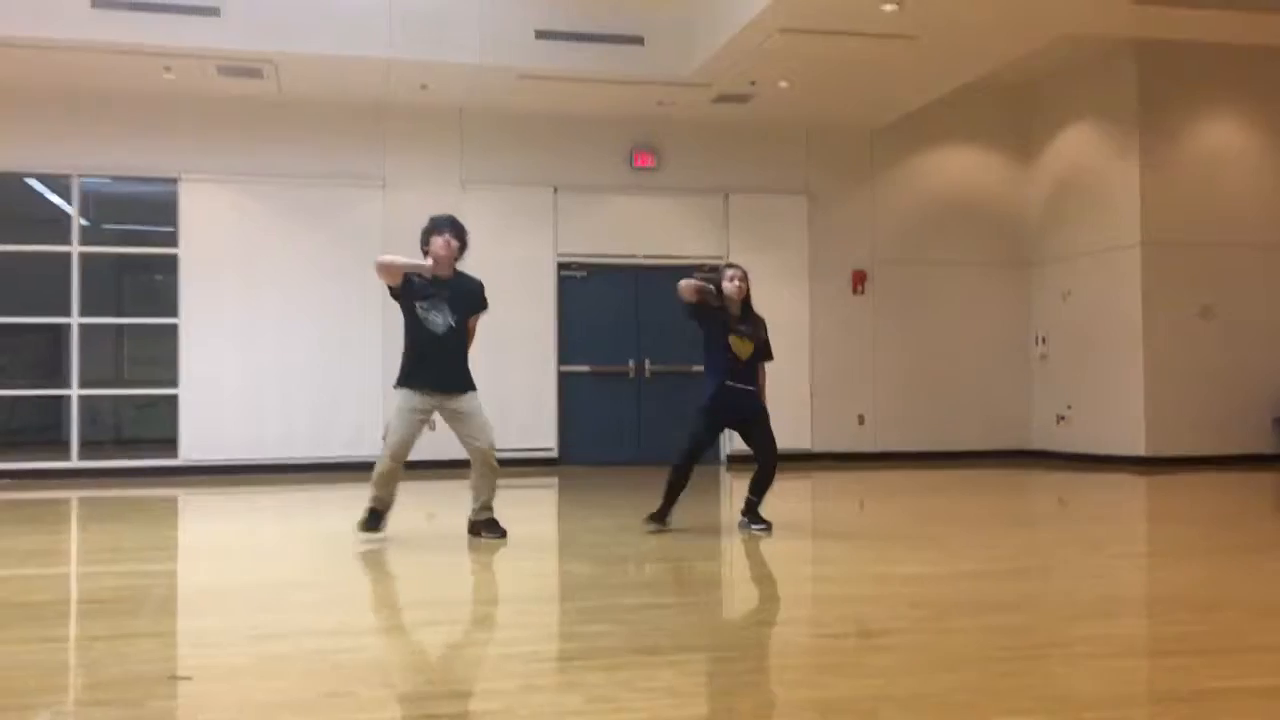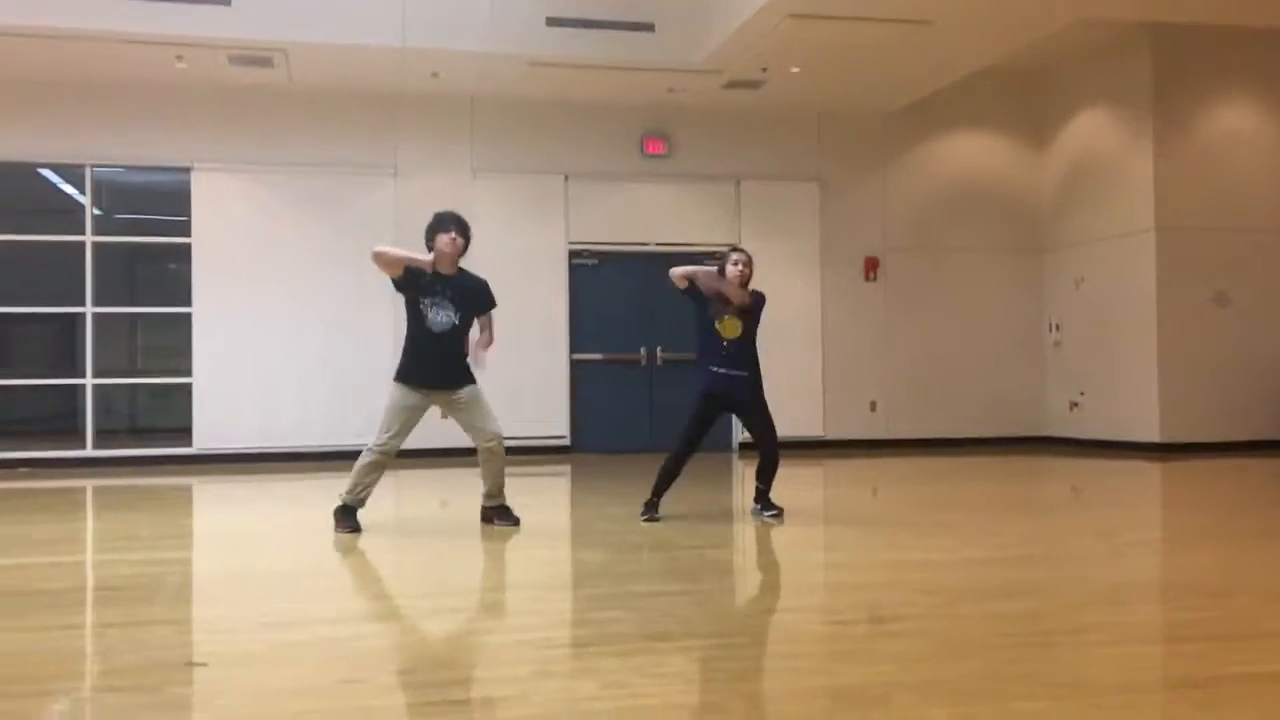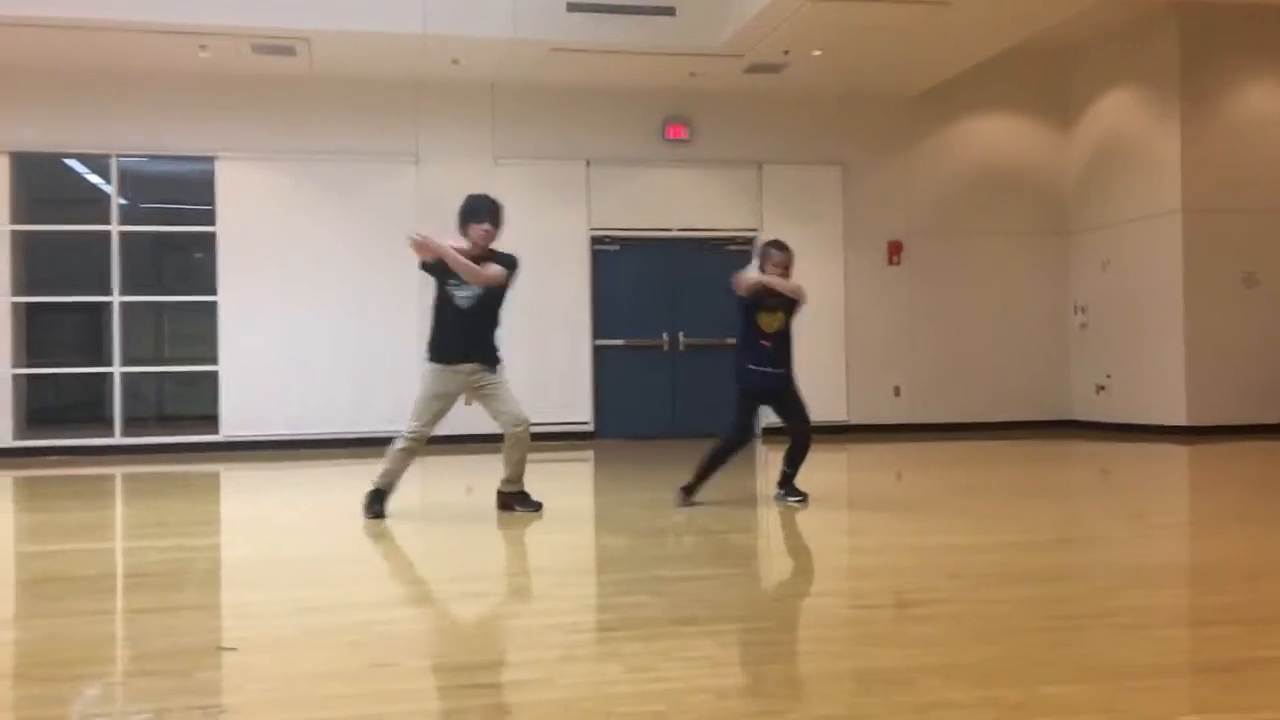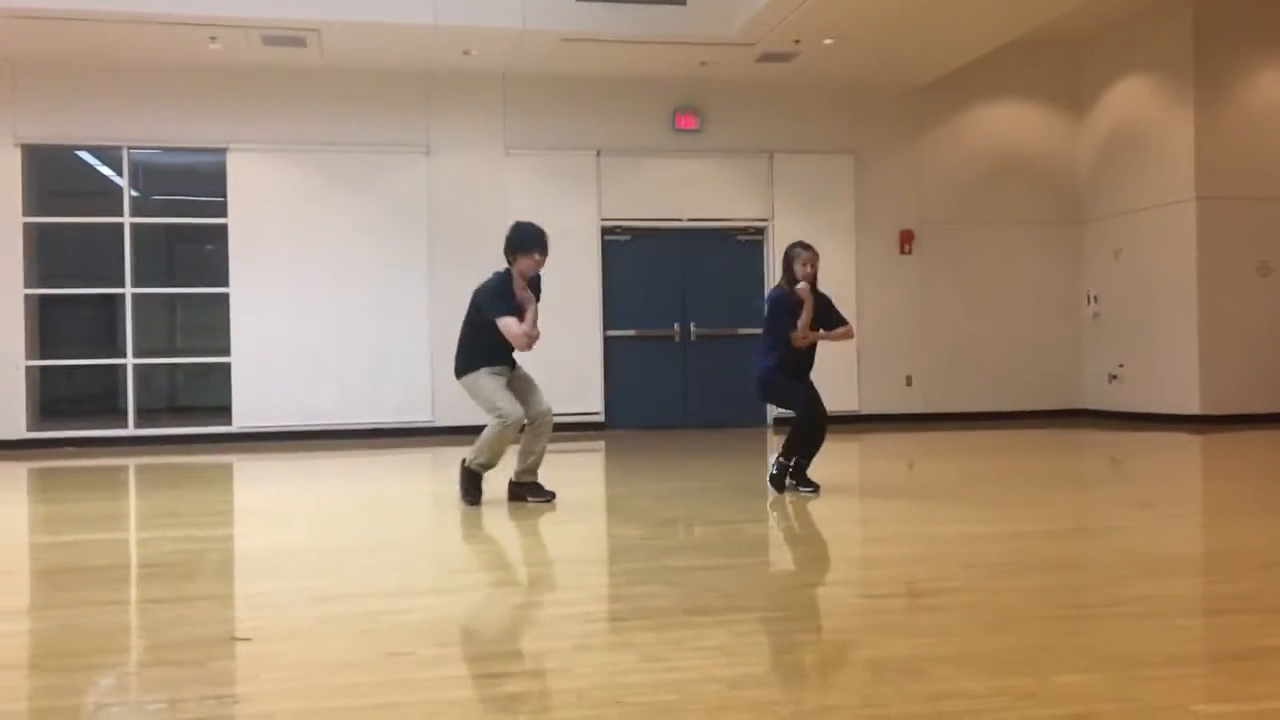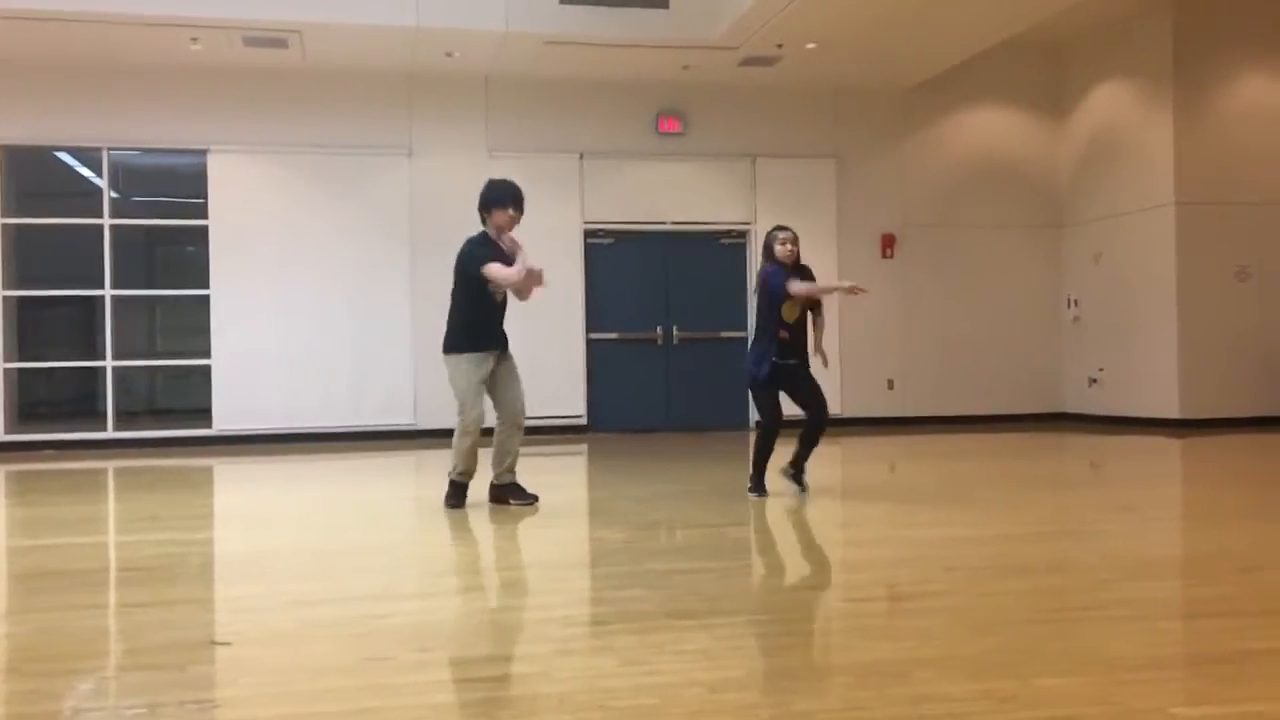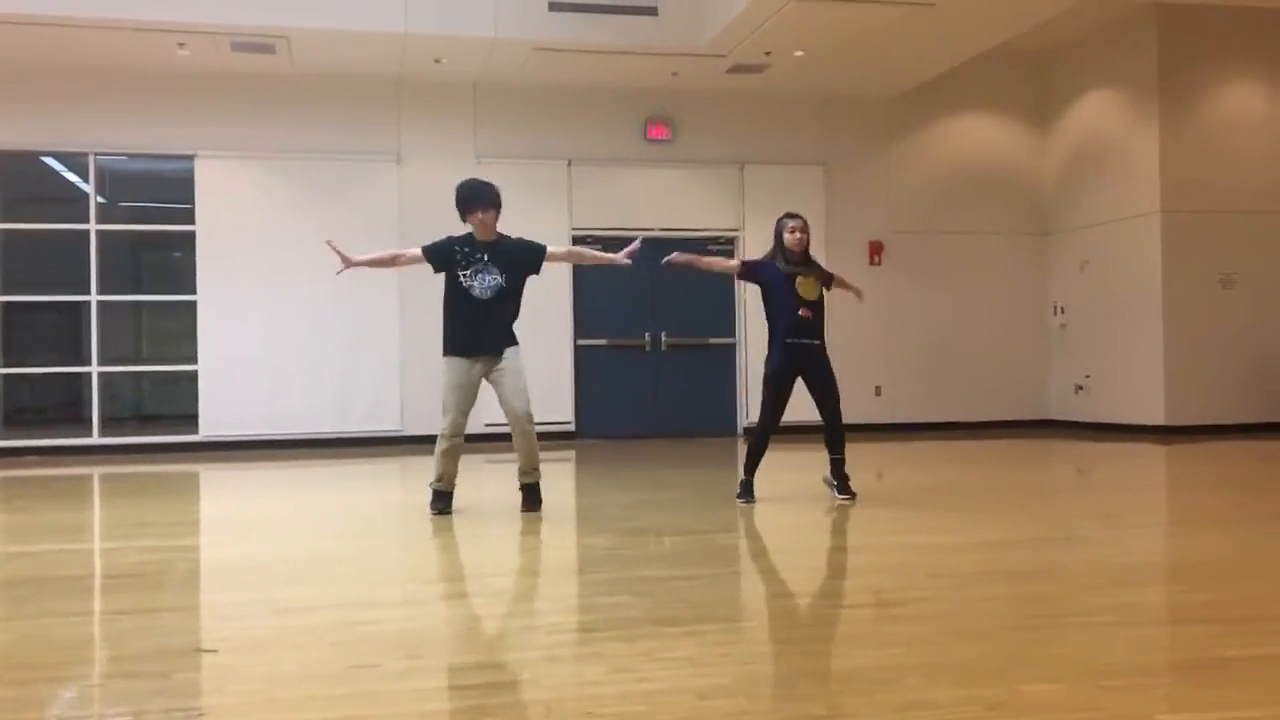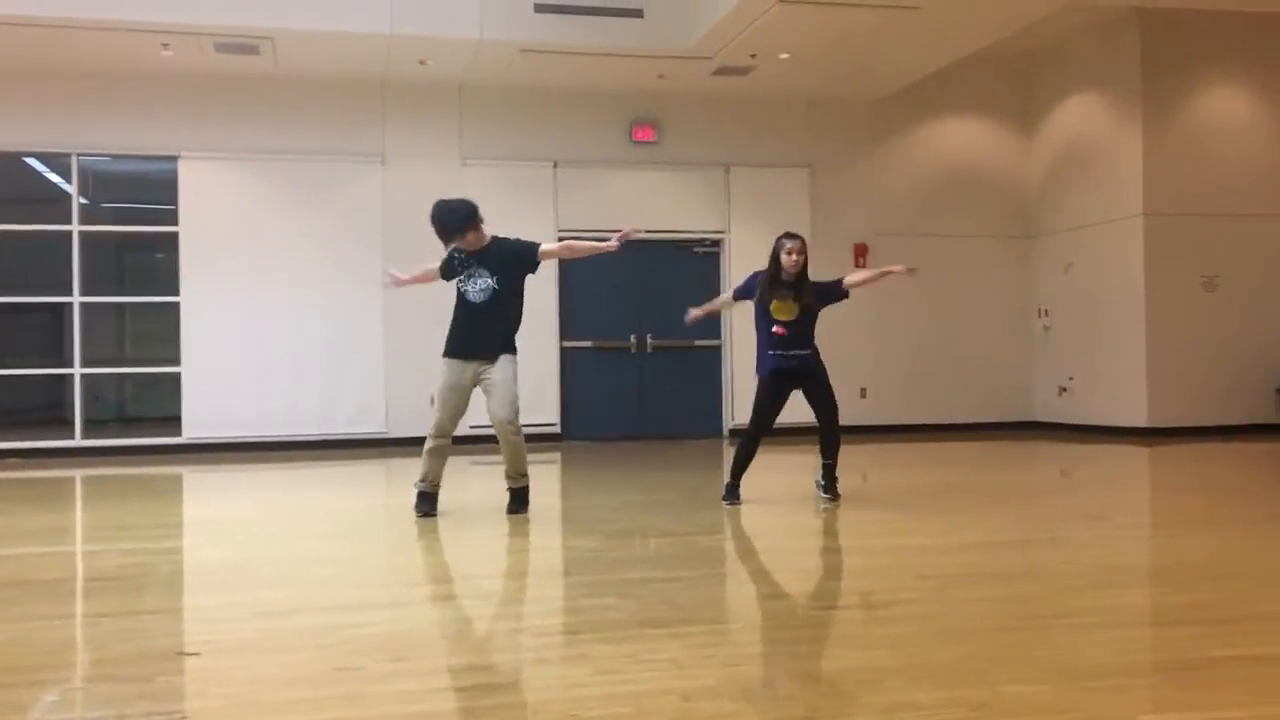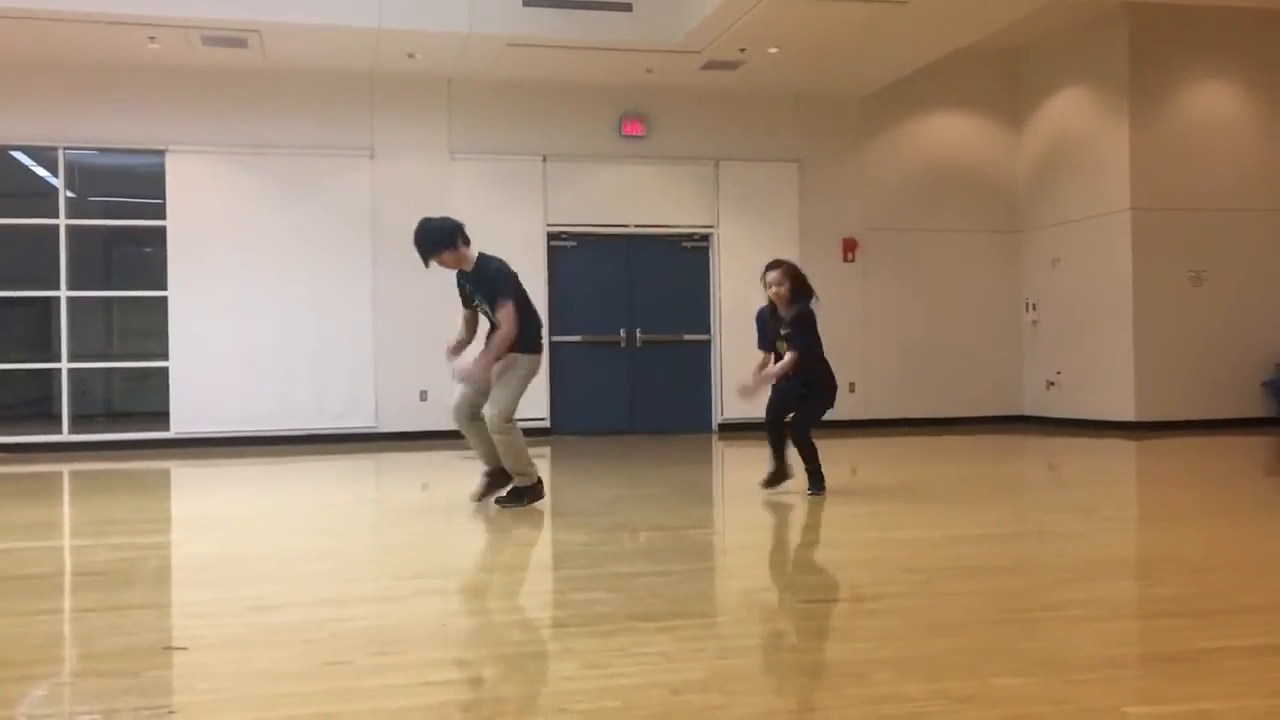
dt=0.3s
person 1, frame 1
left shoulder: (471, 288)
right shoulder: (408, 278)
right elbow: (381, 264)
right wrist: (425, 267)
left hip: (457, 386)
right hip: (413, 386)
left knee: (485, 449)
right knee: (393, 450)
left ankle: (482, 517)
right ankle: (378, 507)
person 1, frame 2
left shoulder: (476, 286)
right shoulder: (414, 277)
left elbow: (487, 328)
right elbow: (379, 254)
left wrist: (481, 345)
right wrist: (424, 262)
left hip: (458, 383)
right hip: (412, 381)
left knee: (492, 439)
right knee: (384, 445)
left ankle: (493, 504)
right ankle: (348, 506)
person 1, frame 3
left shoulder: (504, 263)
right shoulder: (443, 258)
left elbow: (482, 278)
right elbow: (419, 244)
left wrist: (449, 252)
left hip: (484, 365)
right hip: (443, 364)
left knee: (518, 424)
right knee: (417, 430)
left ankle: (512, 490)
right ankle: (379, 490)
person 1, frame 4
left shoulder: (532, 283)
right shoulder: (495, 291)
left elbow: (530, 338)
right elbow: (521, 341)
left wrist: (529, 307)
right wrist: (530, 307)
left hip: (505, 364)
right hip: (476, 367)
left knee: (541, 415)
right knee: (511, 416)
left ankle: (523, 481)
right ankle: (472, 468)
person 1, frame 5
left shoulder: (506, 248)
right shoulder: (476, 249)
left elbow: (522, 293)
right elbow: (511, 278)
left wrist: (528, 274)
right wrist: (522, 258)
left hip: (497, 347)
right hip: (464, 349)
left knee: (514, 413)
right knee: (471, 419)
left ankle: (503, 483)
right ankle: (459, 482)
person 1, frame 6
left shoulder: (517, 250)
right shoulder: (452, 248)
left elbow: (567, 254)
right elbow: (402, 257)
left wrist: (612, 258)
right wrist: (356, 261)
left hip: (503, 349)
right hip: (460, 352)
left knee: (520, 413)
right knee: (452, 425)
left ankle: (530, 484)
right ankle: (442, 488)
person 1, frame 7
left shoulder: (512, 251)
right shoulder: (457, 257)
left elbow: (559, 249)
right elbow: (436, 271)
left wrist: (605, 246)
right wrist: (404, 279)
left hip: (499, 355)
right hip: (458, 355)
left knee: (505, 420)
right knee: (441, 426)
left ankle: (519, 487)
right ankle: (427, 490)
person 1, frame 8
left shoulder: (494, 272)
right shoulder: (463, 277)
left elbow: (509, 328)
left wrist: (481, 366)
right wrist: (459, 345)
left hip: (523, 350)
right hip: (498, 351)
left knee: (497, 415)
right knee: (463, 409)
left ankle: (528, 483)
right ankle: (498, 470)
person 2, frame 1
left shoulder: (756, 323)
right shoulder: (709, 312)
left elbow: (759, 366)
right elbow: (684, 287)
left wrist: (761, 405)
right wrist: (707, 288)
left hip: (748, 404)
right hip: (717, 400)
left knee: (769, 459)
right knee: (689, 456)
left ankle: (750, 513)
right ankle: (663, 512)
person 2, frame 2
left shoulder: (756, 299)
right shoulder: (706, 297)
left elbow: (740, 296)
right elbow: (675, 274)
left wrist: (716, 282)
right wrist: (709, 271)
left hip: (747, 387)
right hip: (713, 386)
left knee: (769, 446)
right knee: (686, 445)
left ankle: (762, 499)
right ankle: (653, 501)
person 2, frame 3
left shoulder: (789, 295)
right shoulder: (751, 292)
left elbow: (799, 293)
right elbow: (744, 284)
left wrist: (764, 278)
right wrist: (755, 275)
left hip: (780, 379)
right hip: (750, 377)
left knee: (802, 432)
right knee: (740, 435)
left ankle: (786, 485)
right ankle: (691, 486)
person 2, frame 4
left shoulder: (820, 301)
right shoulder: (779, 298)
left elbow: (848, 331)
right elbow: (799, 338)
left wrist: (820, 335)
right wrist: (806, 302)
left hip: (798, 374)
right hip: (772, 374)
left knee: (818, 420)
right knee: (809, 408)
left ankle: (797, 473)
right ankle: (782, 461)
person 2, frame 5
left shoulder: (804, 273)
right shoulder: (770, 274)
left elbow: (816, 310)
right elbow: (799, 289)
left wrist: (818, 344)
right wrist: (840, 287)
left hip: (795, 364)
right hip: (765, 364)
left knee: (819, 412)
right knee: (772, 421)
left ankle: (796, 467)
right ankle: (757, 479)
person 2, frame 6
left shoulder: (813, 268)
right shoulder: (771, 266)
left elbow: (831, 278)
right elbow: (731, 266)
left wrist: (851, 287)
right wrist: (690, 258)
left hip: (815, 353)
right hip: (782, 354)
left knee: (832, 416)
right knee: (768, 421)
left ankle: (838, 477)
right ankle: (746, 481)
person 2, frame 7
left shoulder: (815, 290)
right shoulder: (761, 282)
left elbow: (851, 281)
right elbow: (733, 296)
left wrist: (889, 270)
right wrist: (703, 310)
left hip: (808, 364)
right hip: (774, 368)
left knee: (830, 422)
right knee: (758, 427)
left ankle: (828, 480)
right ankle: (733, 484)
person 2, frame 8
left shoulder: (803, 317)
right shoulder: (765, 316)
left elbow: (791, 359)
right elbow: (765, 356)
left wrist: (758, 382)
right wrist: (756, 378)
left hip: (817, 385)
right hip: (788, 384)
left knee: (799, 426)
right knee: (773, 420)
left ankle: (815, 477)
right ankle: (779, 468)
